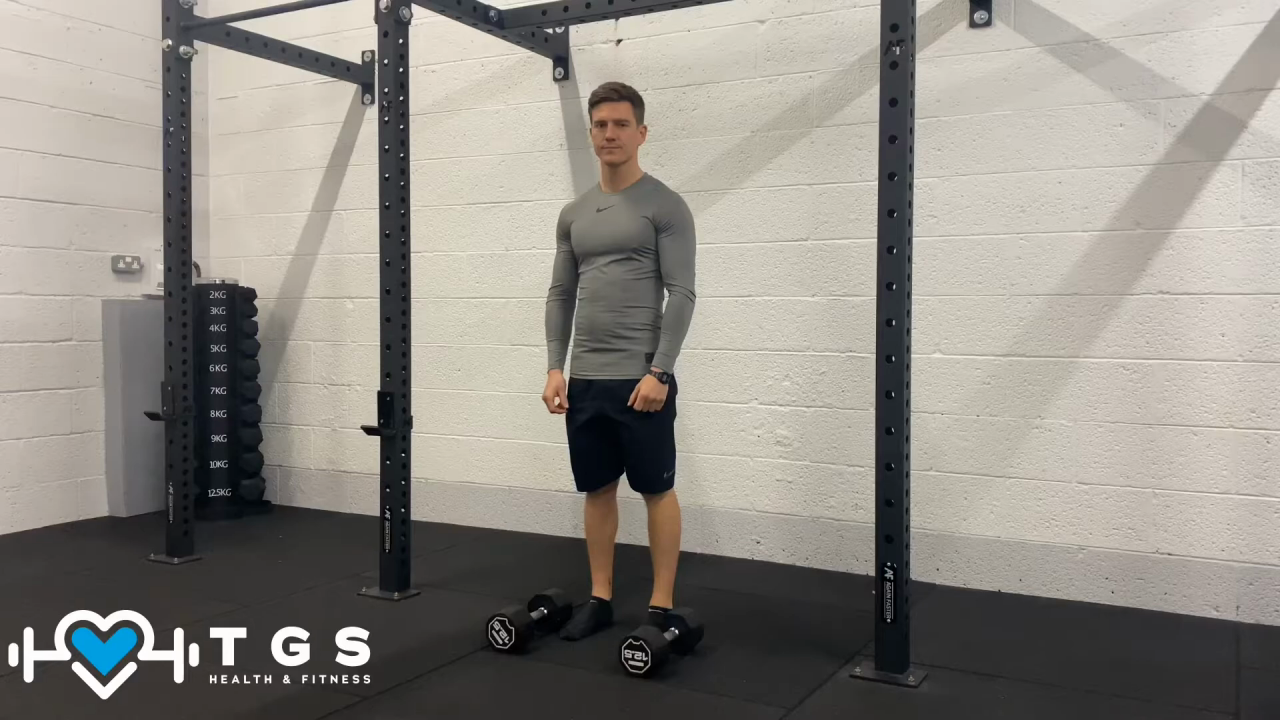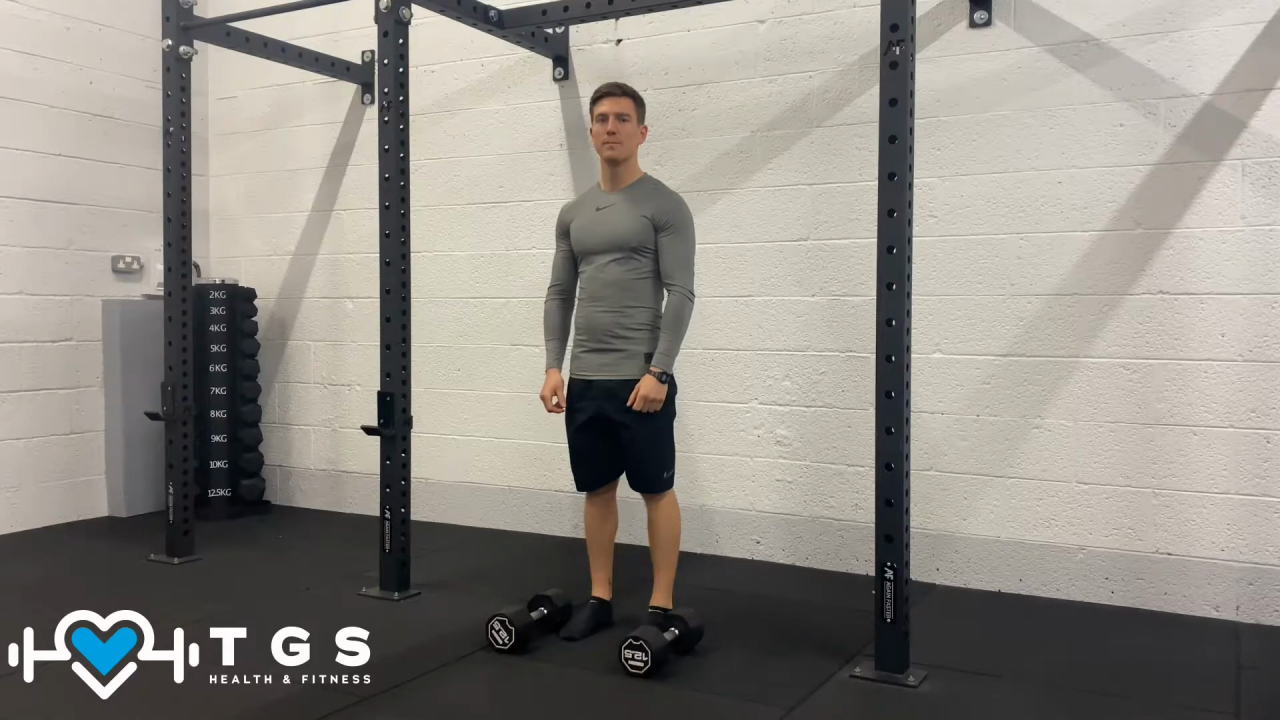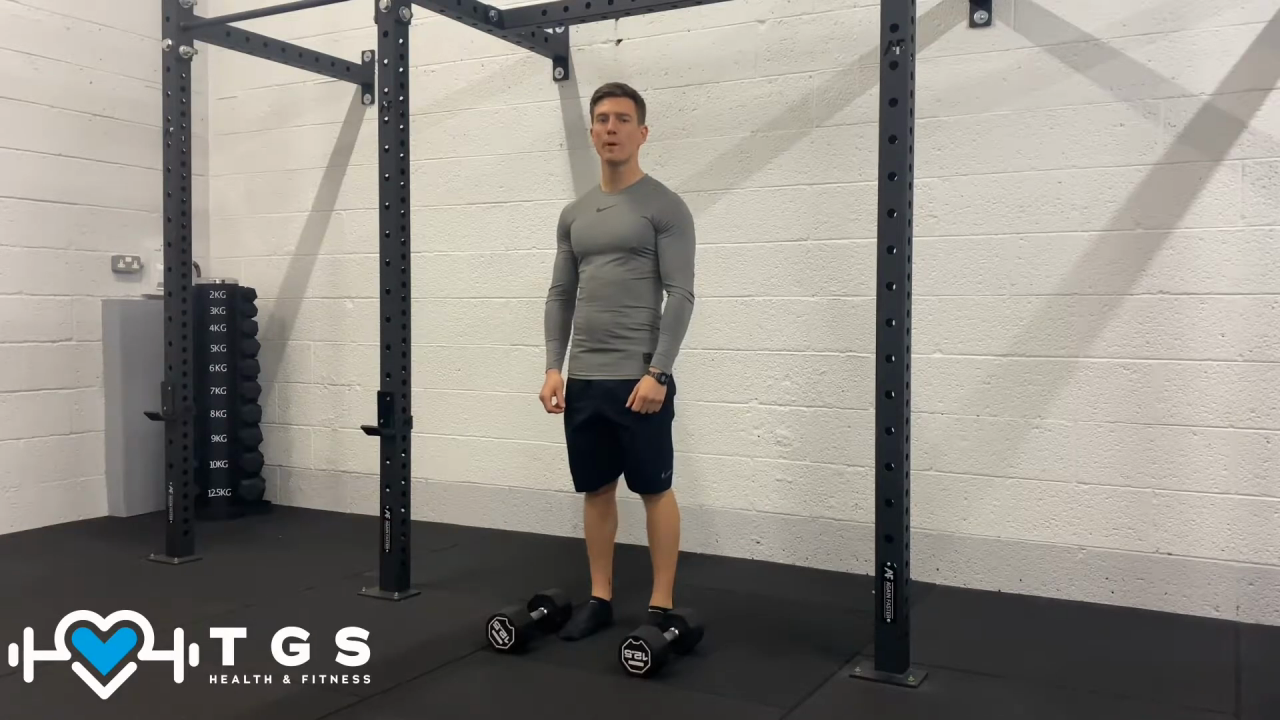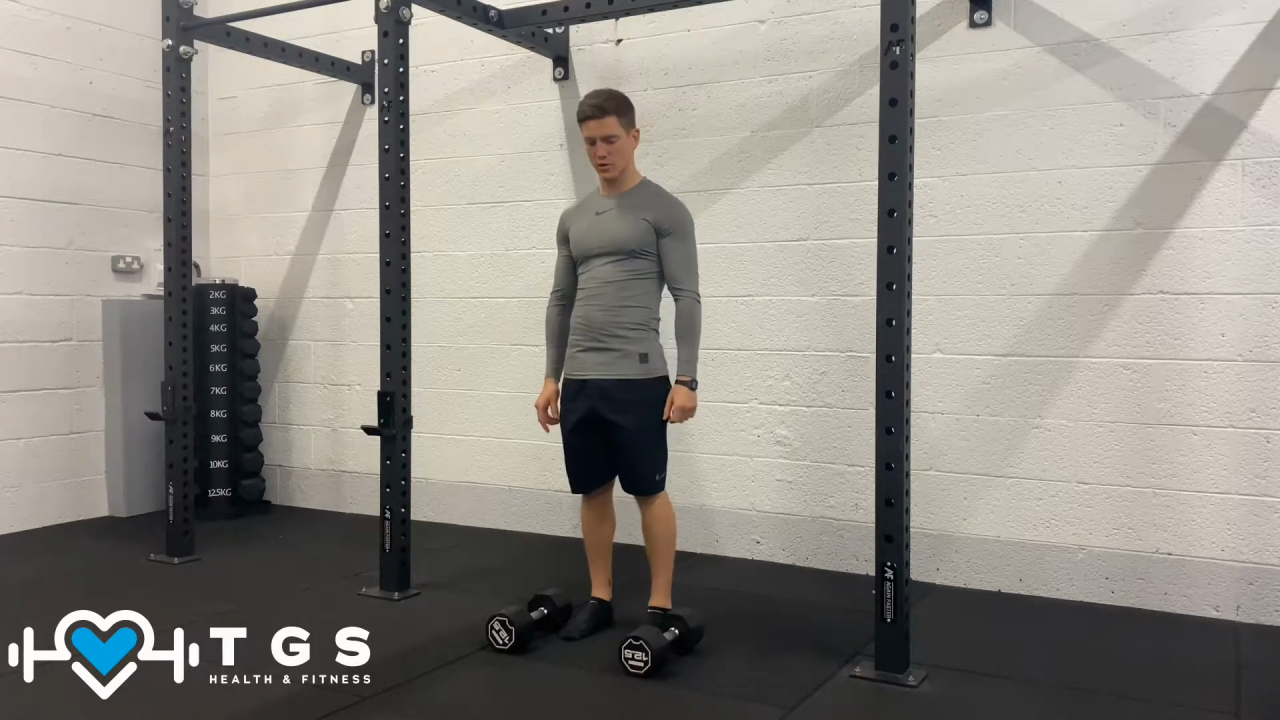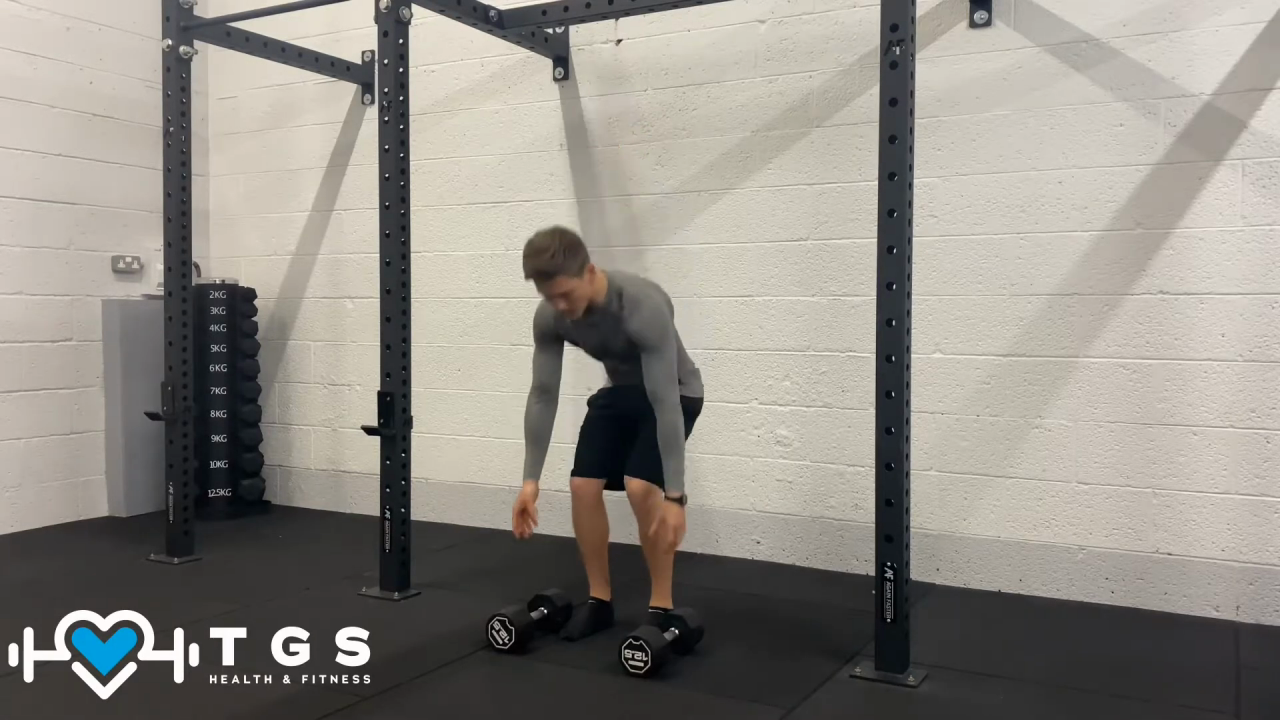
dt=0.7s
person 1, frame 1
left shoulder: (665, 206)
right shoulder: (573, 214)
left elbow: (681, 294)
right elbow: (560, 295)
left wrist: (659, 372)
right wrist: (555, 367)
left hip: (641, 378)
right hip: (585, 379)
left knee: (656, 489)
right knee: (597, 489)
left ankle: (661, 606)
right ankle: (600, 599)
person 1, frame 2
left shoulder: (664, 205)
right shoulder: (573, 213)
left elbow: (680, 294)
right elbow: (559, 294)
left wrist: (658, 371)
right wrist: (553, 366)
left hip: (641, 377)
right hip: (585, 379)
left knee: (656, 489)
right knee: (597, 490)
left ankle: (661, 606)
right ankle: (600, 598)
person 1, frame 3
left shoulder: (665, 207)
right shoulder: (574, 214)
left elbow: (680, 295)
right elbow: (560, 295)
left wrist: (658, 372)
right wrist: (553, 367)
left hip: (640, 378)
right hip: (583, 380)
left knee: (654, 490)
right knee: (596, 490)
left ankle: (661, 606)
right ankle: (600, 598)
person 1, frame 4
left shoulder: (664, 209)
right shoulder: (573, 217)
left elbow: (686, 297)
right elbow: (561, 300)
left wrist: (686, 378)
right wrist: (552, 376)
left hip: (637, 377)
right hip: (580, 380)
left knee: (647, 491)
right knee: (592, 491)
left ankle: (661, 606)
right ankle: (600, 599)
person 1, frame 5
left shoulder: (643, 307)
right shoulder: (549, 316)
left elbow: (665, 402)
right elbow: (542, 394)
left wrist: (674, 496)
right wrist: (530, 480)
left hip: (675, 391)
right hip: (618, 392)
left knee: (640, 487)
right knee: (583, 486)
left ankle: (662, 608)
right ankle: (599, 600)
